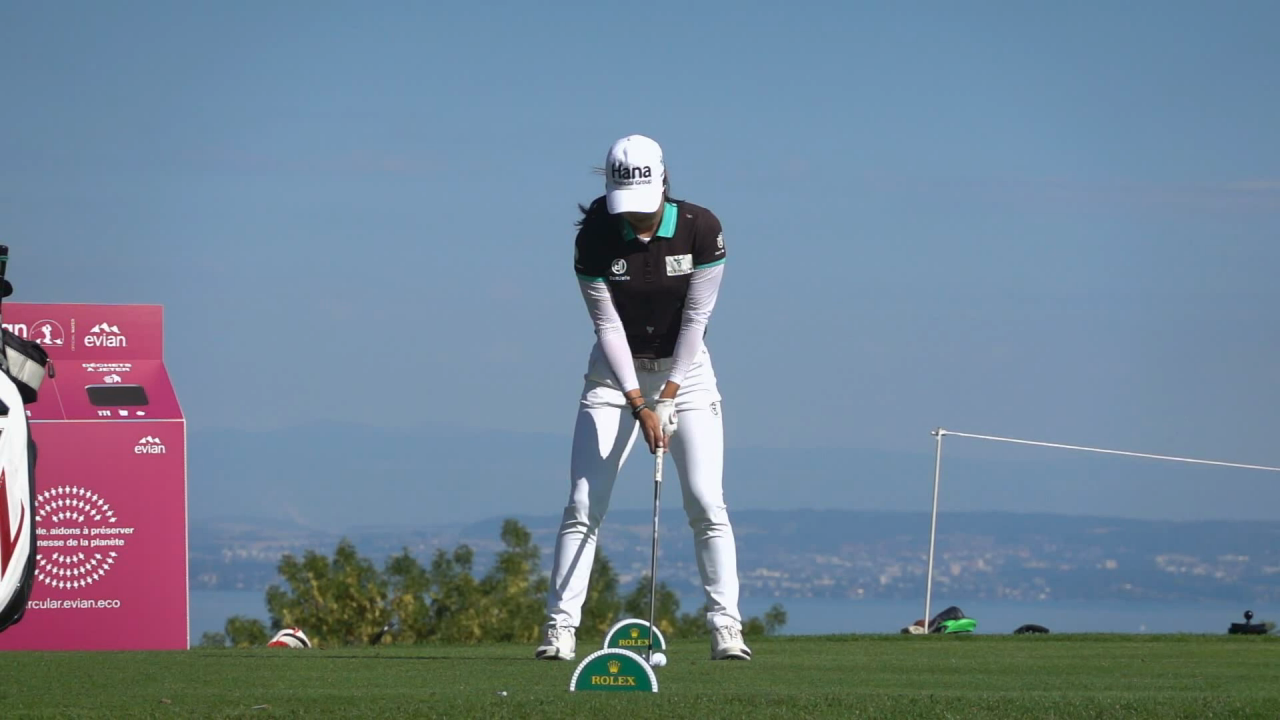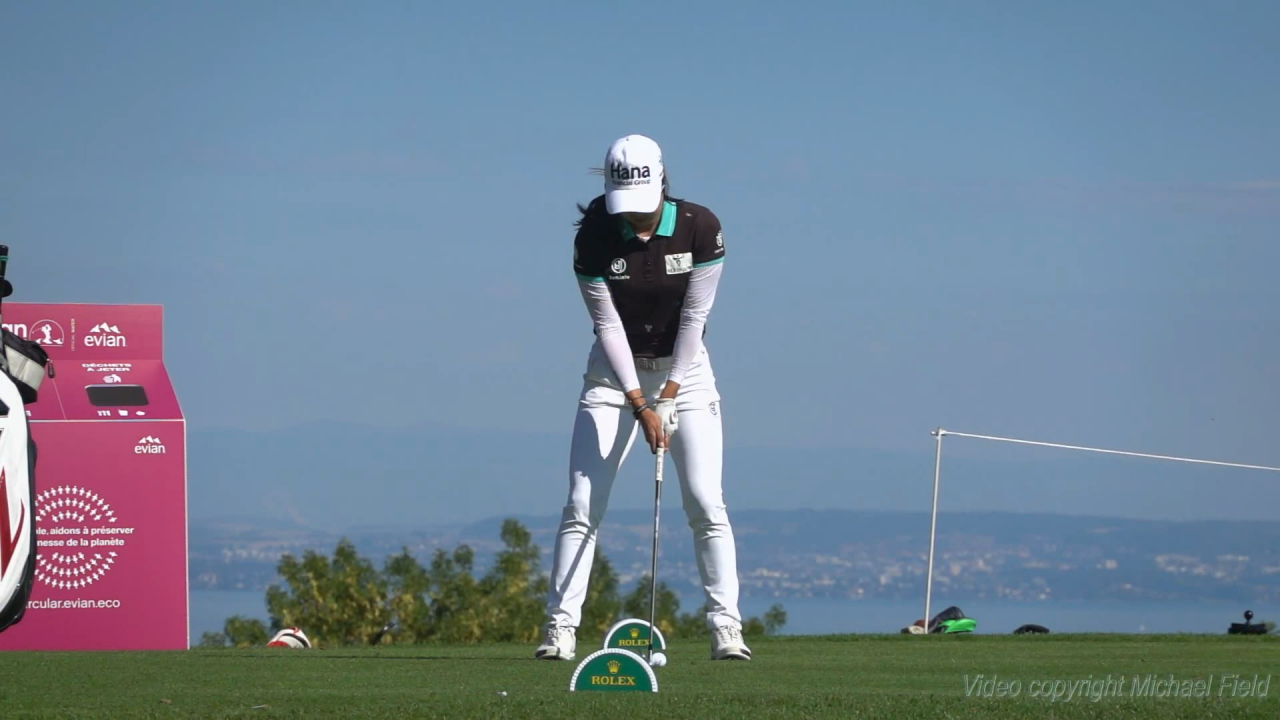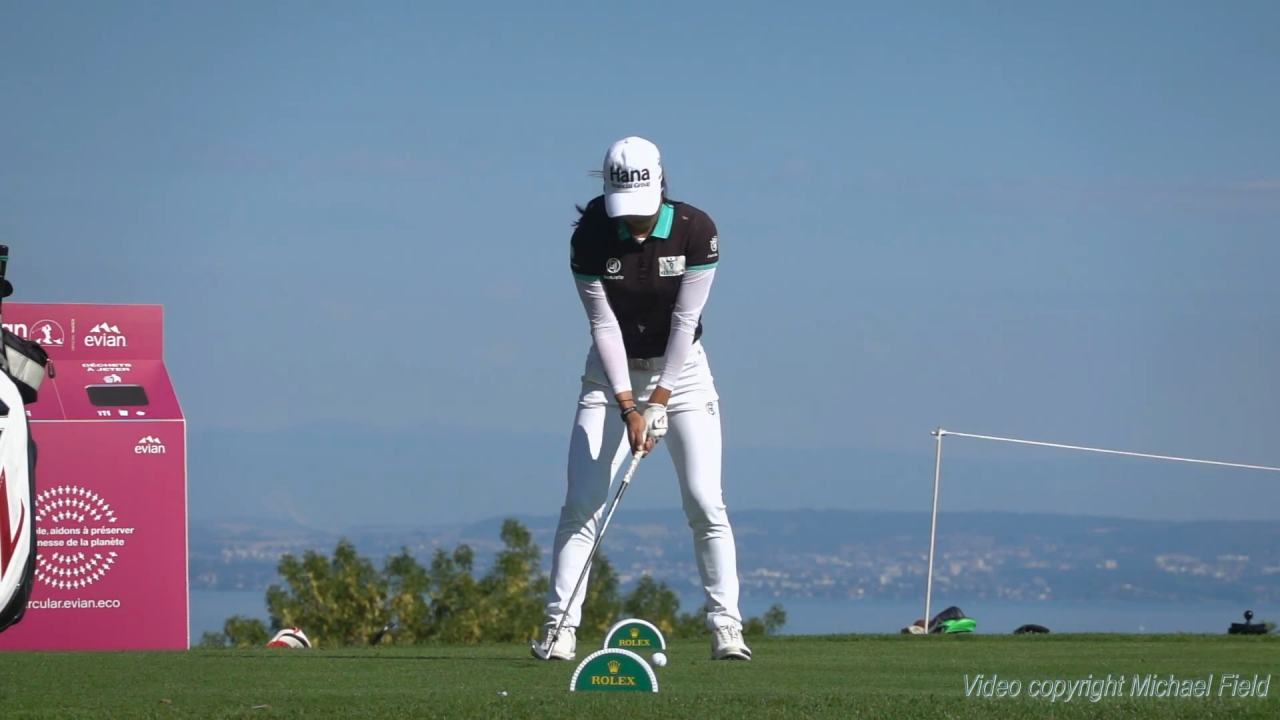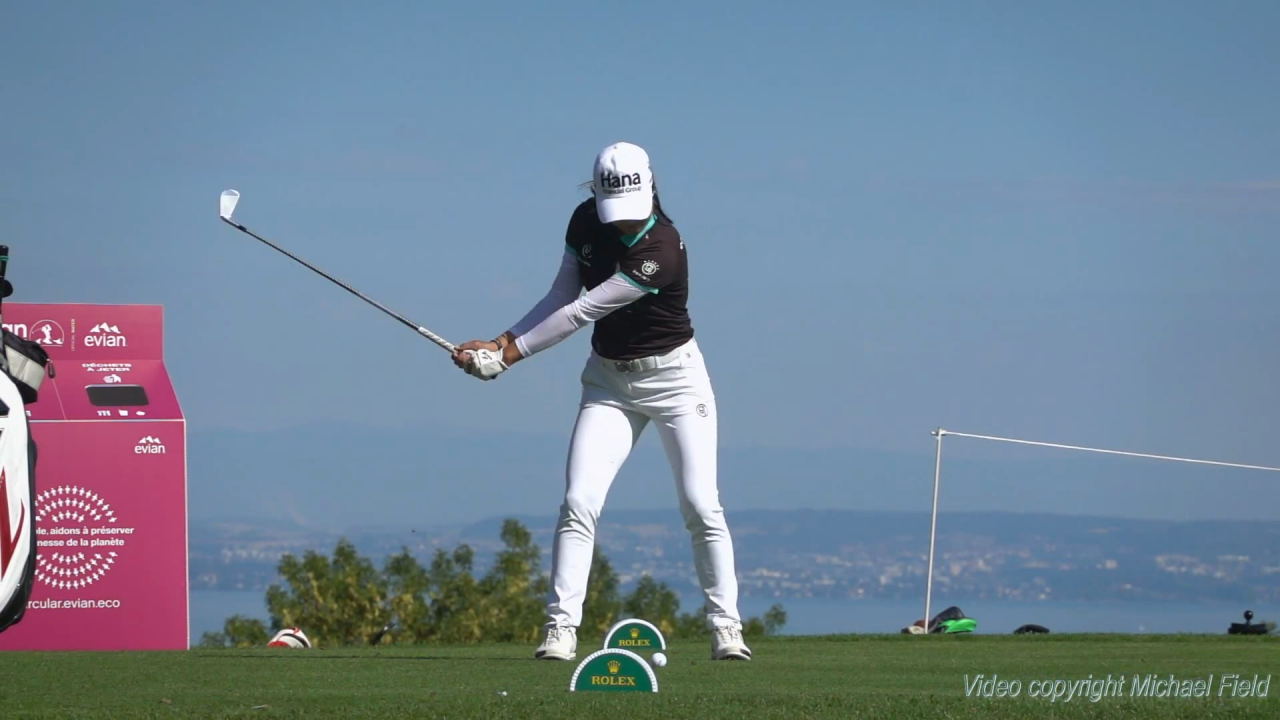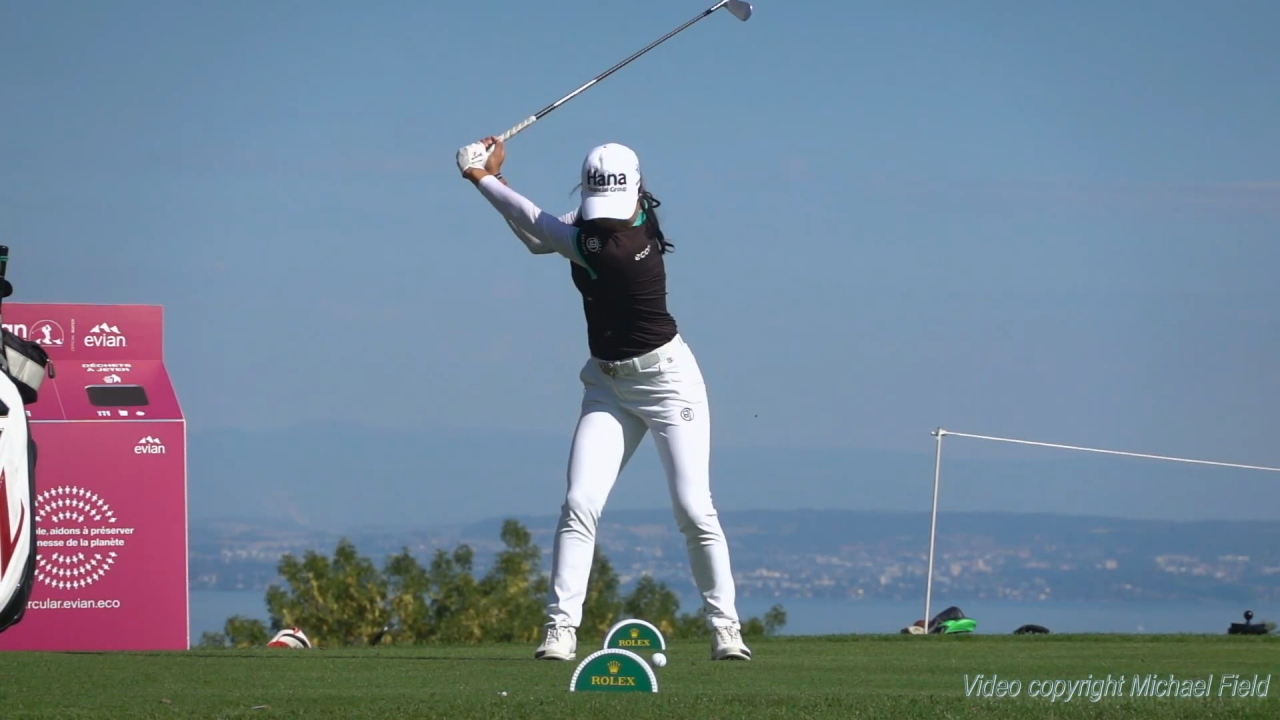
dt=1s
person 1, frame 1
left shoulder: (701, 227)
right shoulder: (595, 237)
left elbow: (696, 318)
right elbow: (609, 326)
left wrist: (667, 397)
right wrist: (638, 404)
left hip: (685, 370)
right hip: (616, 371)
left knee: (706, 501)
right knee: (584, 502)
left ankle: (726, 626)
right ankle: (560, 625)
person 1, frame 2
left shoulder: (700, 227)
right shoulder: (594, 237)
left elbow: (695, 317)
right elbow: (608, 325)
left wrist: (667, 397)
right wrist: (639, 405)
left hip: (684, 369)
right hip: (615, 371)
left knee: (705, 501)
right knee: (583, 501)
left ankle: (726, 626)
right ankle: (560, 625)
person 1, frame 3
left shoulder: (696, 229)
right shoulder: (590, 237)
left elbow: (685, 320)
right elbow: (604, 325)
left wrist: (658, 401)
right wrist: (627, 407)
left hip: (681, 371)
right hip: (612, 372)
left knee: (706, 502)
right knee: (582, 501)
left ankle: (727, 626)
right ankle: (561, 626)
person 1, frame 4
left shoulder: (662, 249)
right shoulder: (585, 219)
left elbow: (582, 311)
right elbow: (561, 296)
left wrist: (509, 351)
right wrist: (499, 337)
left hip: (674, 377)
right hip: (608, 379)
left knee: (700, 504)
right knee: (578, 502)
left ankle: (726, 624)
right ankle: (561, 627)
person 1, frame 5
left shoulder: (614, 250)
right shoulder: (603, 217)
left elbow: (538, 226)
right elbow: (540, 238)
left wrist: (482, 177)
right wrist: (494, 173)
left hip: (666, 380)
right hip: (608, 382)
left knee: (693, 509)
right knee: (580, 504)
left ankle: (726, 628)
right ankle: (561, 629)
